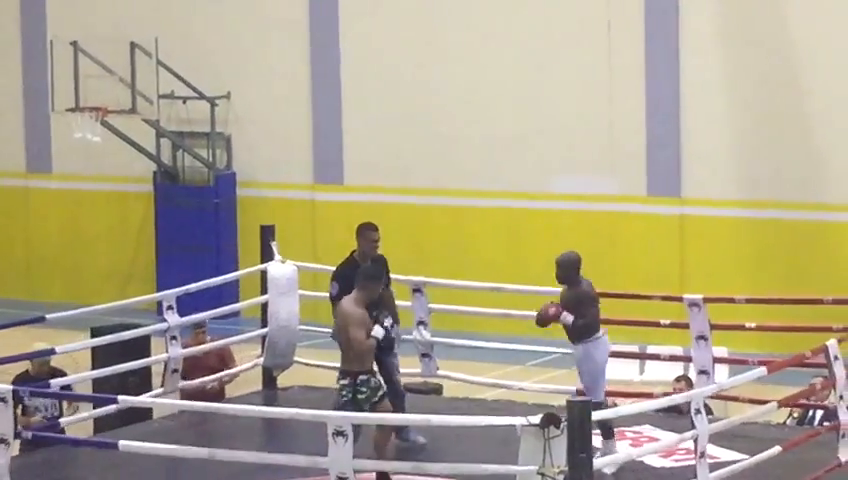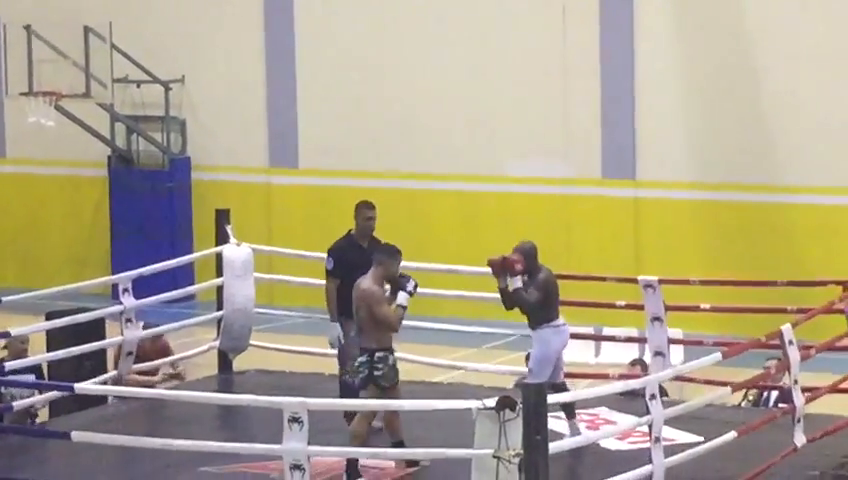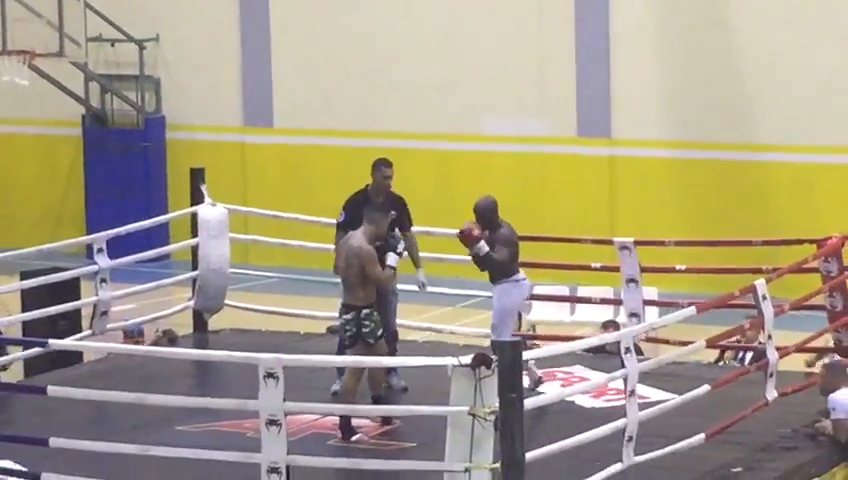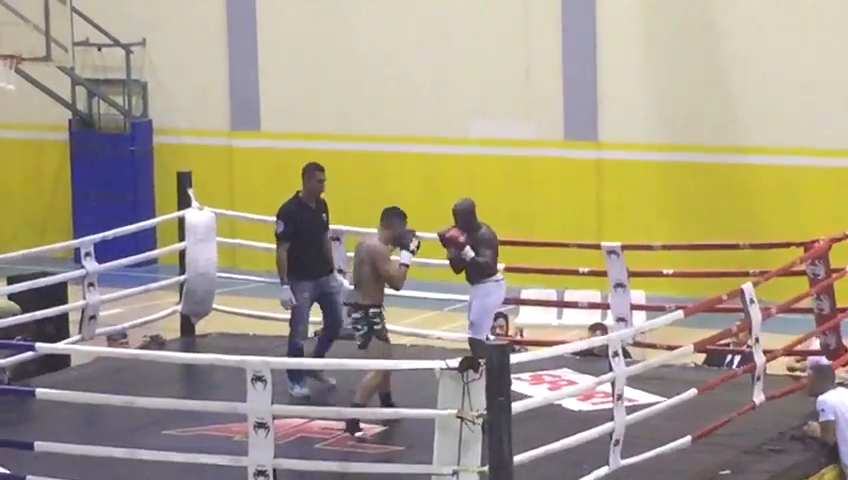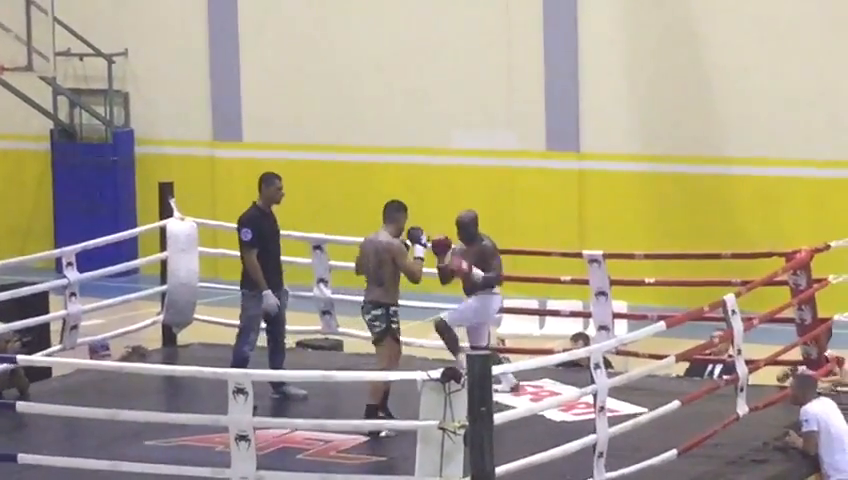
dt=1s
person 1, frame 1
left shoulder: (352, 306)
right shoulder: (353, 312)
right elbow: (363, 349)
left wrist: (378, 330)
right wrist: (380, 330)
left hip: (366, 375)
right hip: (355, 380)
person 1, frame 2
left shoulder: (368, 284)
right shoulder: (371, 290)
right elbow: (393, 324)
left wrist: (396, 293)
right wrist: (404, 295)
left hip: (381, 354)
right hip: (374, 357)
right knee: (366, 413)
person 1, frame 3
left shoulder: (350, 239)
right shoulder: (364, 249)
right elbow: (383, 283)
left wrist: (384, 252)
right wrist: (394, 255)
left hip: (365, 310)
right hip: (358, 313)
left knee: (379, 358)
right knee: (355, 369)
right ankle: (345, 426)
person 1, frame 4
left shoulder: (369, 243)
right shoulder: (377, 249)
right elbow: (396, 283)
left wrist: (398, 248)
right wrist: (407, 253)
left hip: (365, 309)
right hip: (365, 312)
left knee: (383, 360)
right knee: (379, 367)
left ankle: (387, 404)
right ankle: (353, 418)
person 1, frame 5
left shoulder: (368, 241)
right shoulder: (394, 245)
right elbow: (415, 276)
right wrist: (419, 247)
left hip: (370, 305)
right hip: (383, 309)
left knee: (393, 356)
right knee: (387, 365)
left ankle: (380, 408)
right ankle: (371, 419)
person 2, frame 1
left shoulder: (381, 262)
right shoulder: (344, 272)
right elbow: (337, 309)
left wrist: (396, 321)
left knee: (395, 384)
left ankle: (403, 431)
person 2, frame 2
left shoulder: (376, 245)
right shoulder: (340, 249)
right elbow: (331, 287)
right wrist: (334, 323)
right hip: (348, 320)
right knee: (348, 371)
right ankle: (352, 419)
person 2, frame 3
left shoulder: (397, 203)
right shoulder: (355, 203)
left elbow: (408, 237)
right elbow: (341, 239)
left wrist: (419, 269)
left knee: (389, 327)
left ankle: (391, 373)
right ankle: (341, 376)
person 2, frame 4
left shoulder: (322, 206)
right shoulder: (289, 211)
right elbow: (281, 250)
left wrist: (333, 272)
right wrist: (284, 285)
left hip: (324, 277)
right hip: (301, 280)
left knee: (335, 324)
right knee: (300, 332)
left ankle: (315, 367)
right ankle: (296, 380)
person 2, frame 5
left shoulder: (270, 215)
right shoulder: (250, 219)
right elbow: (250, 259)
left wrist: (281, 286)
right wrist: (265, 292)
left hip: (274, 288)
right hip: (255, 291)
left knee: (278, 339)
right knee: (246, 342)
left ankle: (279, 385)
person 3, frame 1
left shoulder: (584, 292)
right shoulder: (570, 288)
left elbow: (591, 325)
left wrist: (562, 317)
right wrist: (554, 315)
left hip: (592, 346)
right hip: (584, 346)
left knee: (595, 401)
right knee: (593, 397)
left ankle: (612, 454)
right ankle: (608, 445)
person 3, frame 2
left shoulder: (543, 279)
right shoulder: (530, 277)
left elbow: (528, 304)
right elbow: (509, 304)
left wrist: (515, 278)
right wrist: (502, 278)
left hip: (549, 334)
right hip: (550, 332)
right knee: (556, 383)
right ankle: (575, 431)
person 3, frame 3
left shoulder: (504, 234)
right shoulder: (493, 231)
left elbow: (500, 263)
right elbow: (483, 265)
left wrist: (479, 244)
right wrist: (471, 246)
left hip: (510, 287)
right hip: (507, 285)
left knee: (500, 341)
right knee: (505, 338)
right ankle: (533, 374)
person 3, frame 4
left shoulder: (484, 234)
right shoulder: (466, 233)
left elbow: (486, 267)
right elbow: (457, 268)
left wrist: (465, 249)
right wrist: (450, 247)
left hip: (489, 287)
right hip: (480, 287)
left knee: (475, 339)
right knee: (477, 336)
person 3, frame 5
left shoulder: (486, 246)
right shoulder: (460, 250)
left elbow: (498, 276)
right elbow: (444, 280)
left wrist: (473, 273)
right wrist: (441, 257)
left hip: (485, 300)
right hip: (478, 301)
left knee: (442, 324)
right knee: (479, 347)
left ankle: (462, 366)
right ankle: (509, 380)
